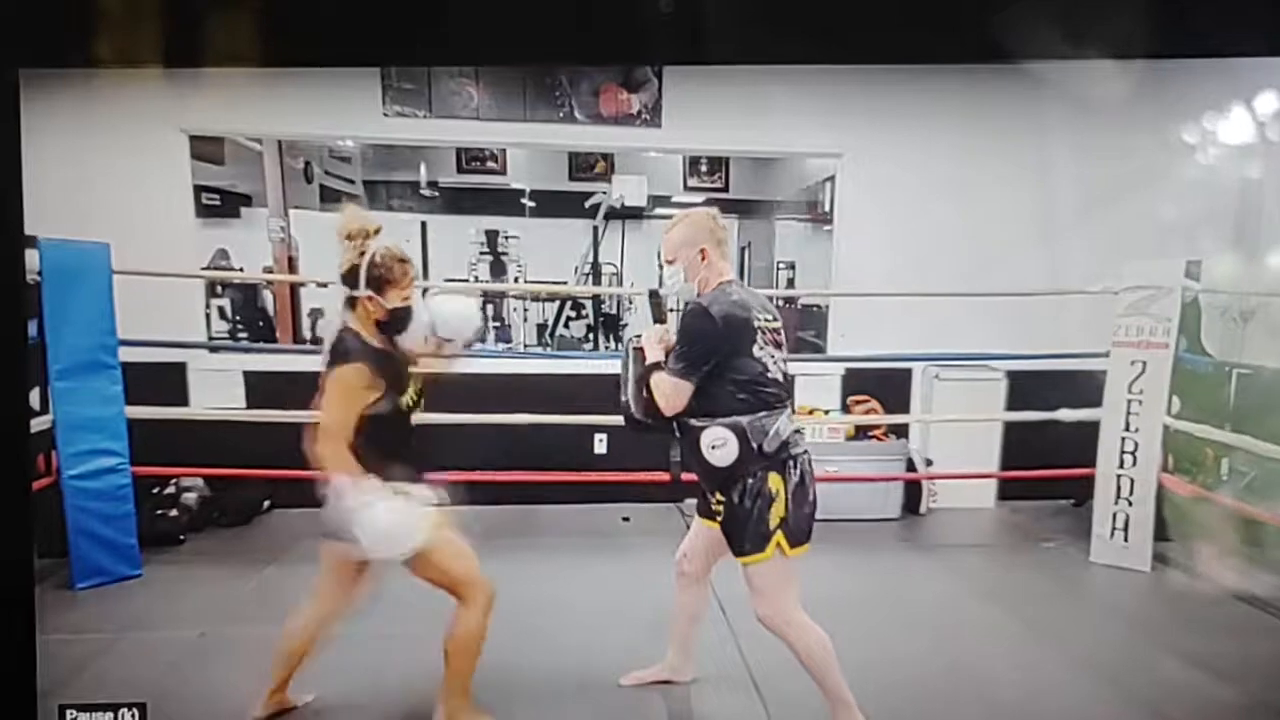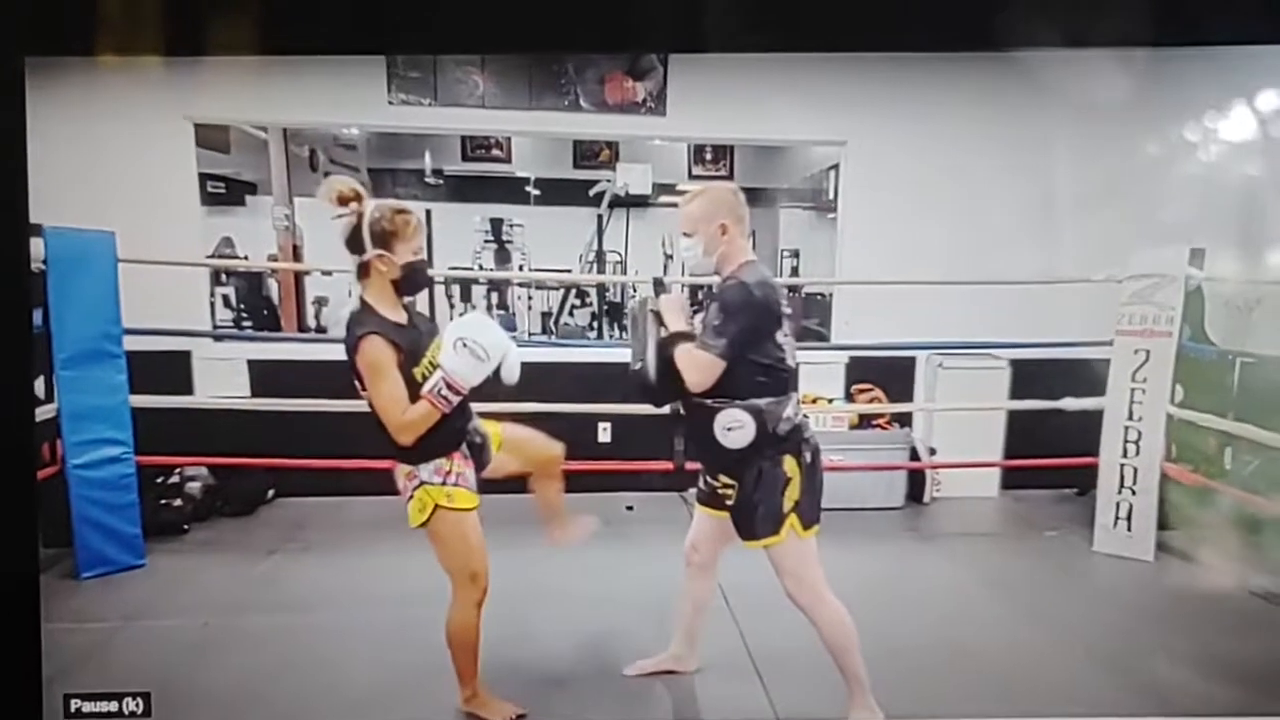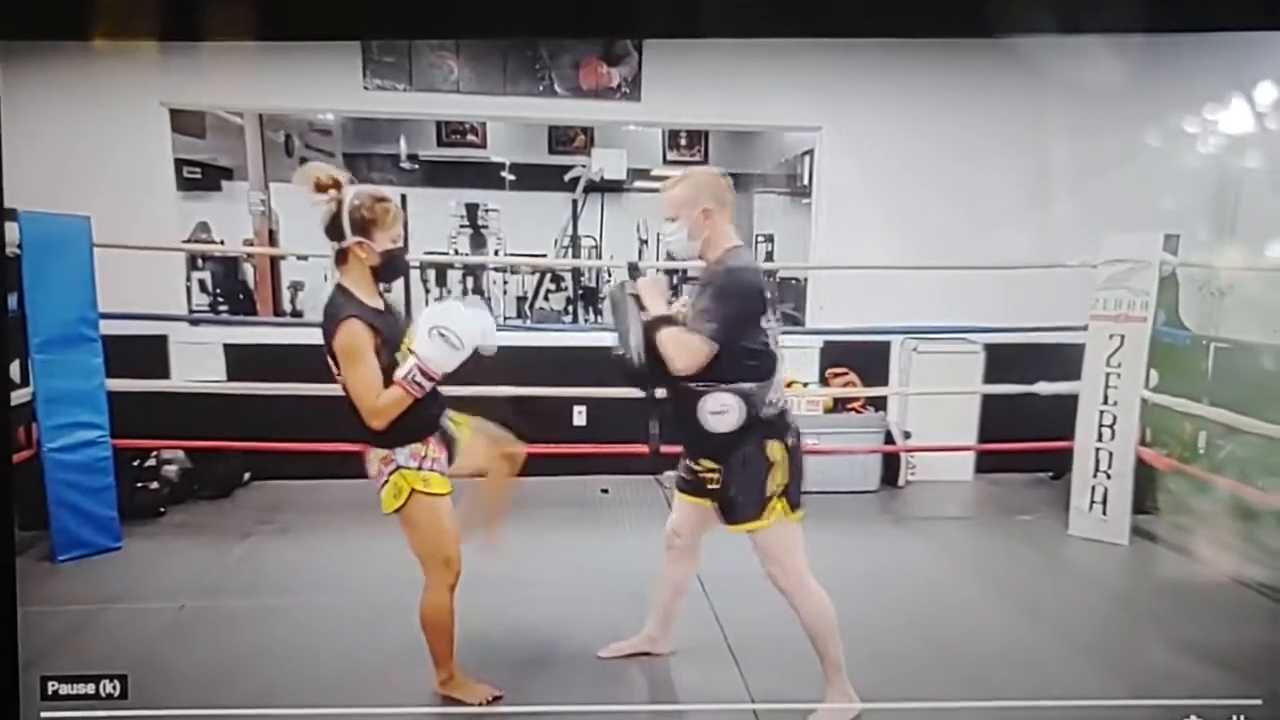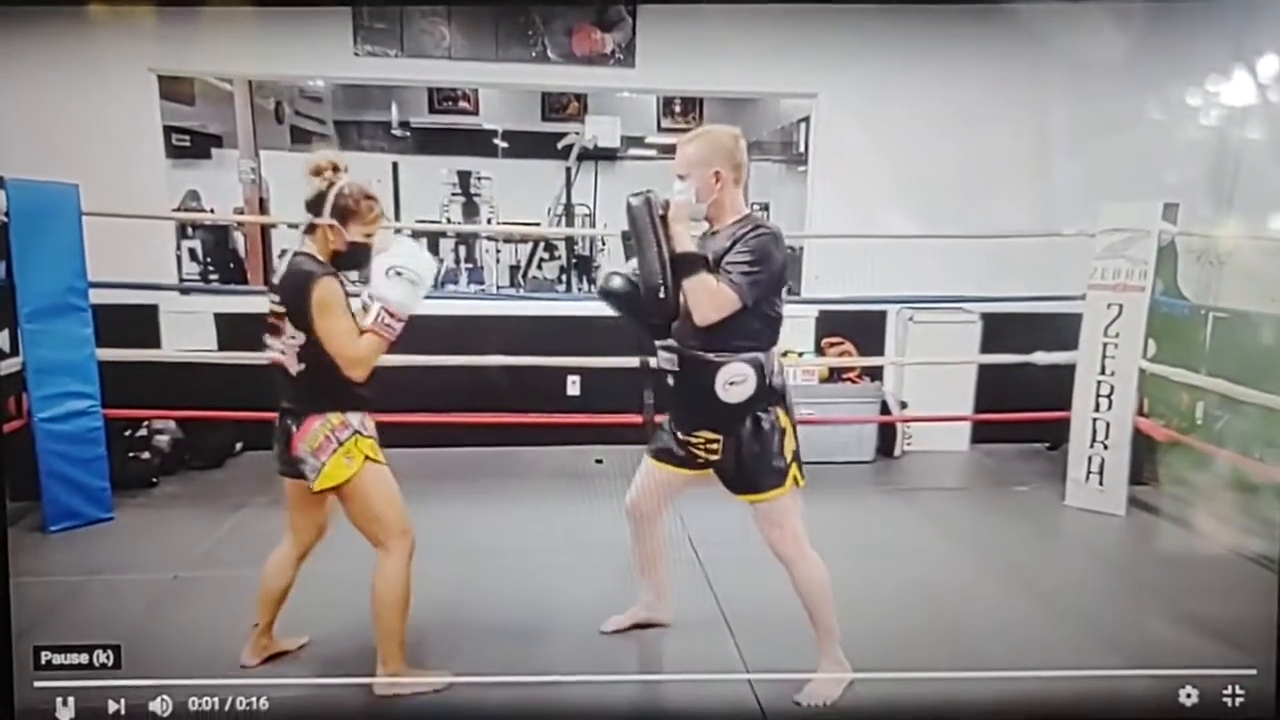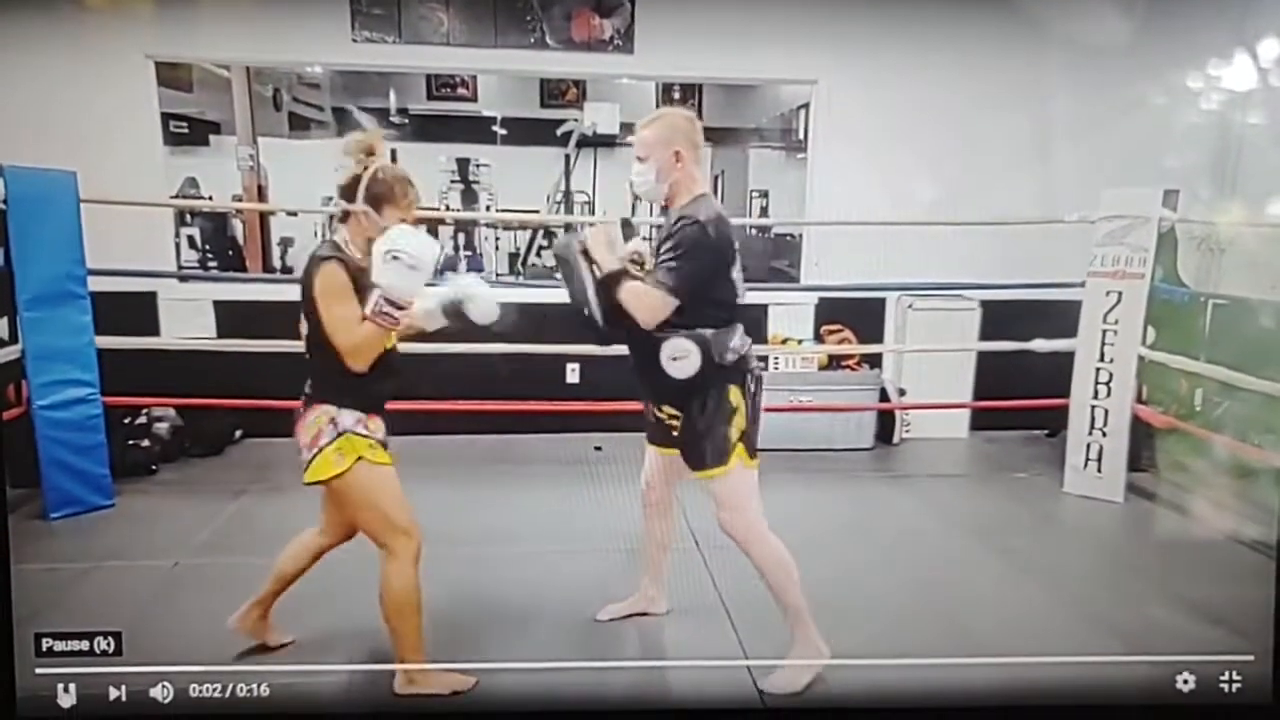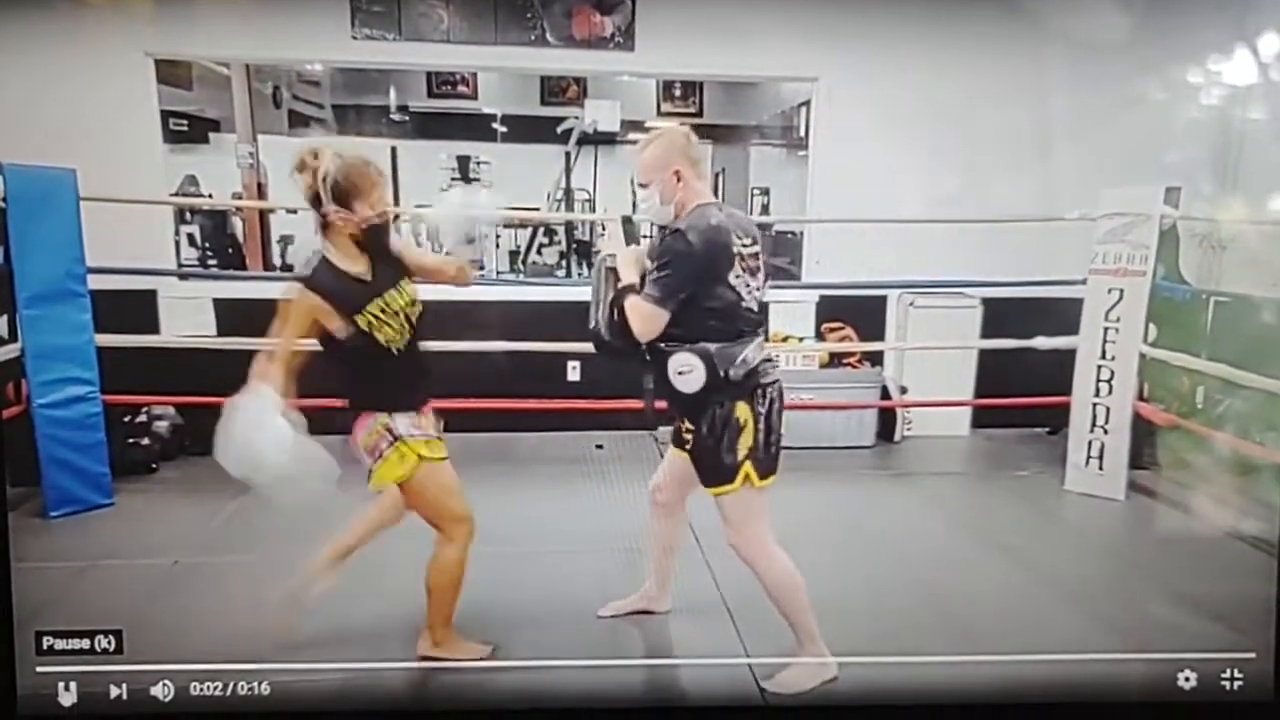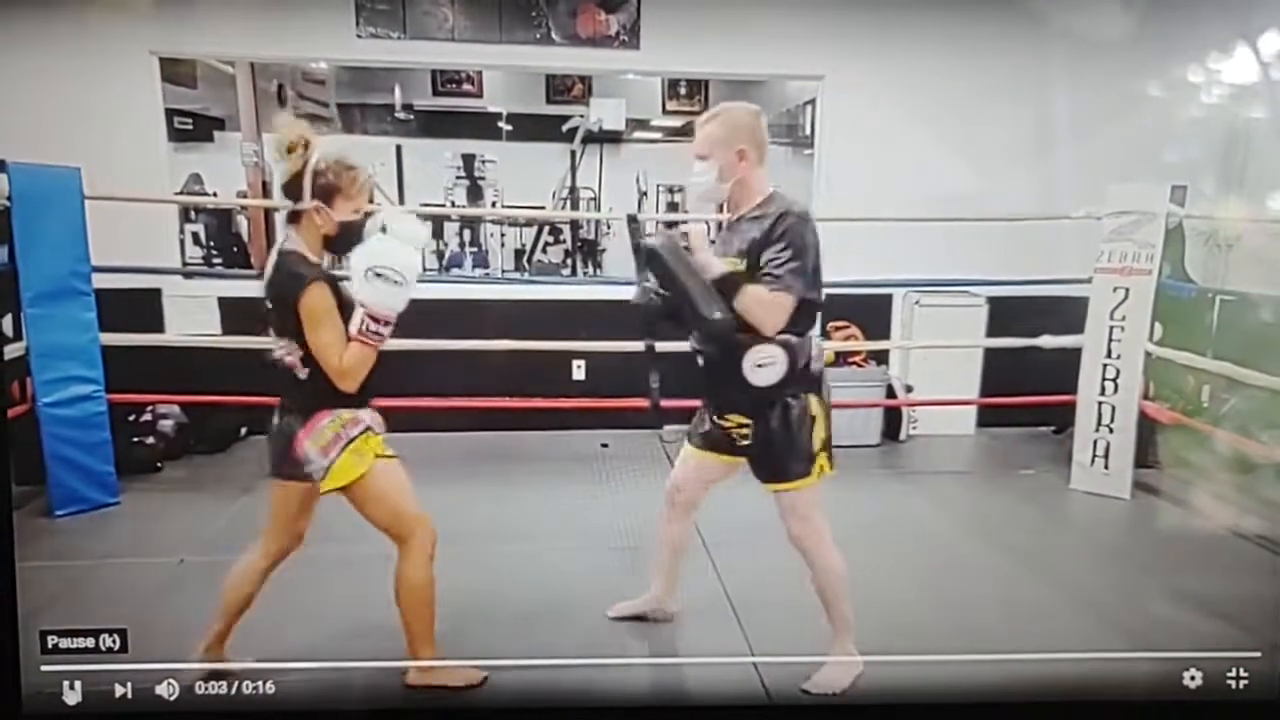
dt=0.7s
person 1, frame 1
left shoulder: (708, 312)
right shoulder: (756, 305)
left elbow: (671, 400)
left wrist: (654, 354)
right wrist: (677, 352)
left hip: (762, 478)
right hip: (742, 473)
left knee: (776, 610)
right knee: (691, 563)
right ankle: (677, 664)
person 1, frame 2
left shoulder: (745, 293)
right shoulder: (746, 287)
left elbow: (699, 375)
left wrist: (676, 323)
right wrist: (681, 332)
left hip: (773, 461)
right hip: (736, 457)
left knee: (805, 588)
right knee: (698, 553)
right ankle: (682, 653)
person 1, frame 3
left shoulder: (733, 276)
right shoulder: (726, 272)
left elbow: (685, 358)
left wrist: (657, 308)
right wrist: (667, 318)
left hip: (755, 445)
right hip: (718, 440)
left knee: (787, 570)
right knee: (679, 536)
right ankle: (656, 634)
person 1, frame 4
left shoulder: (759, 241)
right shoulder: (705, 237)
left elbow: (709, 308)
right elbow: (683, 308)
left wrist: (682, 239)
left hip: (749, 414)
right hip: (692, 406)
left knee: (786, 539)
right knee: (641, 504)
left ankle: (833, 659)
right ankle: (655, 604)
person 1, frame 5
left shoulder: (698, 226)
right shoulder: (690, 218)
left elbow: (650, 312)
right elbow: (660, 296)
left wrist: (606, 260)
right wrist: (621, 269)
left hip: (717, 390)
right hip: (682, 387)
left knee: (741, 521)
right knee: (655, 491)
left ankle: (809, 643)
right ankle: (652, 593)
person 1, frame 6
left shoulder: (686, 239)
right shoulder: (737, 227)
left elbow: (646, 326)
left wrist: (629, 277)
right wrist: (651, 273)
left hip: (734, 404)
right hip: (715, 399)
left knee: (749, 539)
right knee: (665, 494)
left ankle: (815, 653)
right ankle: (657, 593)
person 1, frame 7
left shoulder: (788, 222)
right shoulder: (737, 222)
left elbow: (771, 313)
left wrist: (710, 263)
right wrist: (705, 265)
left hip: (783, 401)
right hip: (731, 397)
left knee: (806, 530)
right knee: (680, 491)
left ankle: (845, 649)
right ankle: (661, 596)
person 2, frame 1
left shoulder: (373, 338)
right shoulder: (355, 361)
left elbow: (402, 363)
right elbow: (326, 445)
left wrist: (436, 340)
right wrist: (362, 502)
left hip: (375, 489)
right hip: (375, 494)
left knee: (331, 600)
right knee: (477, 594)
person 2, frame 2
left shoulder: (400, 309)
right shoulder: (370, 339)
right elbow: (404, 428)
left wrist: (479, 352)
right wrist: (456, 376)
left hip: (465, 435)
right hip: (432, 470)
left knee: (550, 453)
right knee: (471, 585)
left ankle: (558, 524)
person 2, frame 3
left shoulder: (373, 296)
right shoulder: (349, 321)
right elbow: (377, 412)
left wrist: (453, 330)
right wrist: (431, 362)
left hip: (433, 426)
right hip: (403, 454)
left knee: (508, 452)
right knee: (444, 570)
left ankle: (480, 524)
right ankle: (448, 678)
person 2, frame 4
left shoulder: (293, 271)
right shoulder: (320, 282)
right elbow: (355, 363)
left wrist: (383, 295)
right wrist: (397, 304)
left hip: (298, 426)
right hip: (334, 430)
left knee: (300, 536)
right knee: (397, 541)
left ankle: (260, 641)
right ankle: (392, 669)
person 2, frame 5
left shoulder: (365, 262)
right shoulder: (332, 269)
left elbow: (384, 332)
right elbow: (358, 355)
left wrist: (434, 308)
right wrist: (396, 293)
left hip: (353, 420)
right hip: (340, 424)
left knee: (335, 528)
right knee: (404, 542)
left ankle: (254, 617)
right ankle: (413, 672)
person 2, frame 6
left shoulder: (382, 249)
right shoulder: (315, 291)
left elbow: (452, 272)
right elbow: (277, 362)
left hip: (406, 404)
right hip: (390, 422)
left knee: (394, 503)
right knee: (458, 526)
left ankle: (322, 567)
right ankle: (438, 638)
person 2, frame 7
left shoulder: (290, 256)
right shoulder: (308, 285)
right elbow: (347, 375)
left wrist: (379, 253)
right wrist: (381, 305)
left hip: (298, 423)
right hip: (333, 426)
left knee: (274, 547)
right knee: (418, 537)
left ankle: (211, 650)
right ankle: (425, 663)
